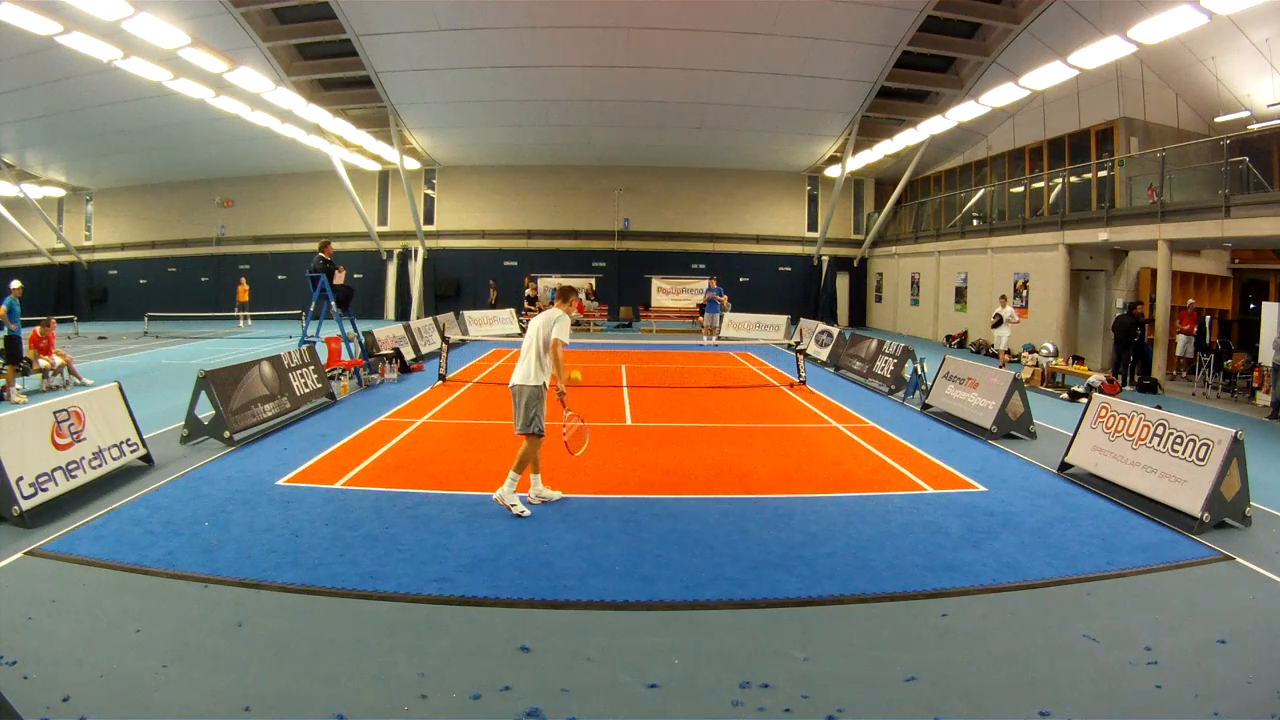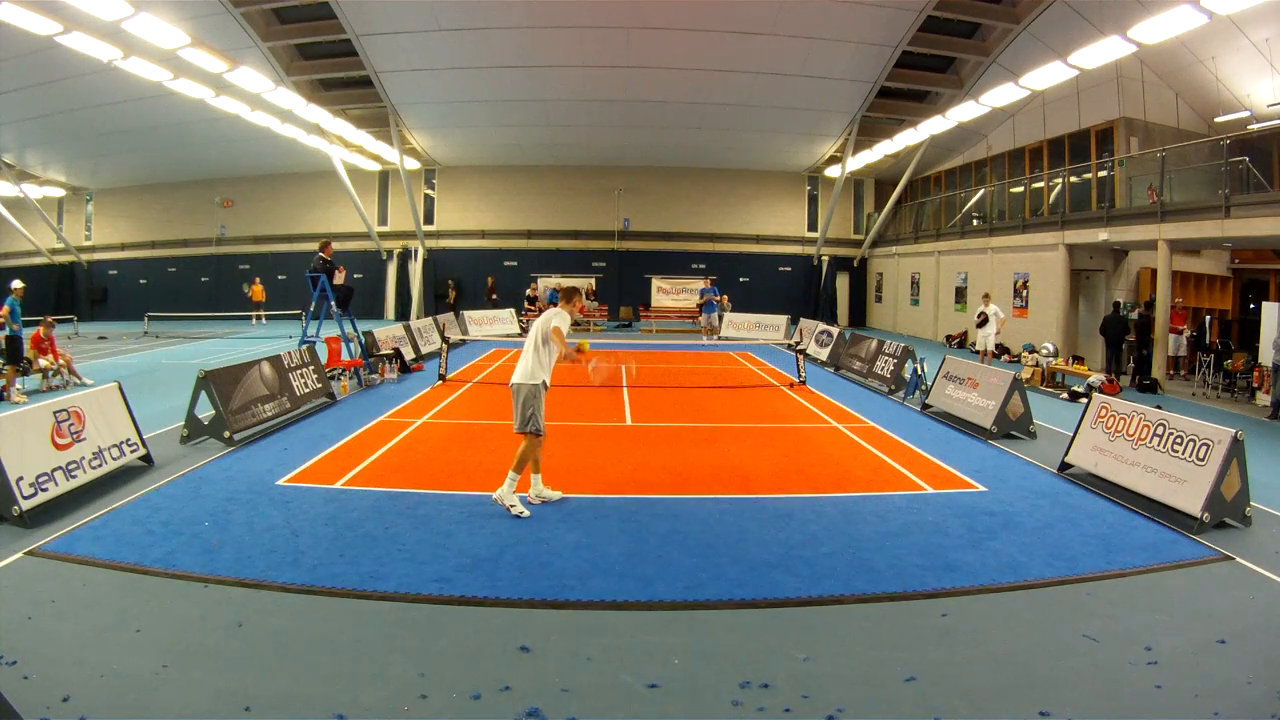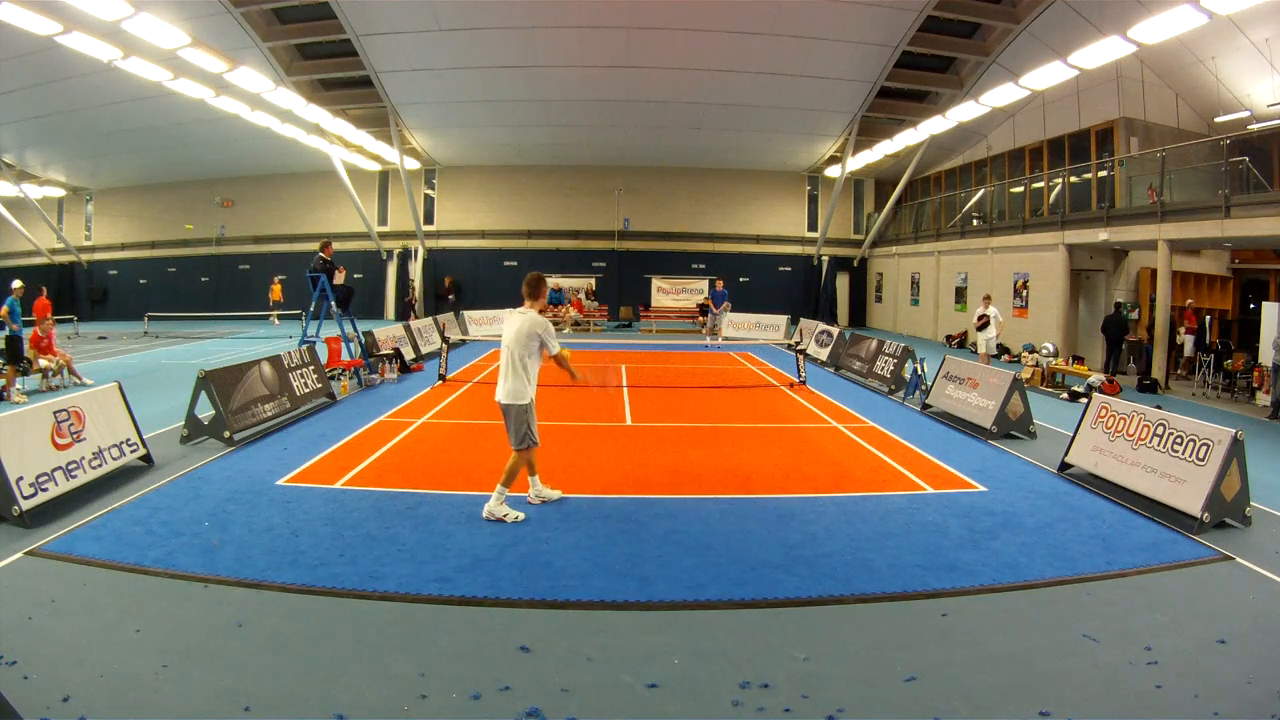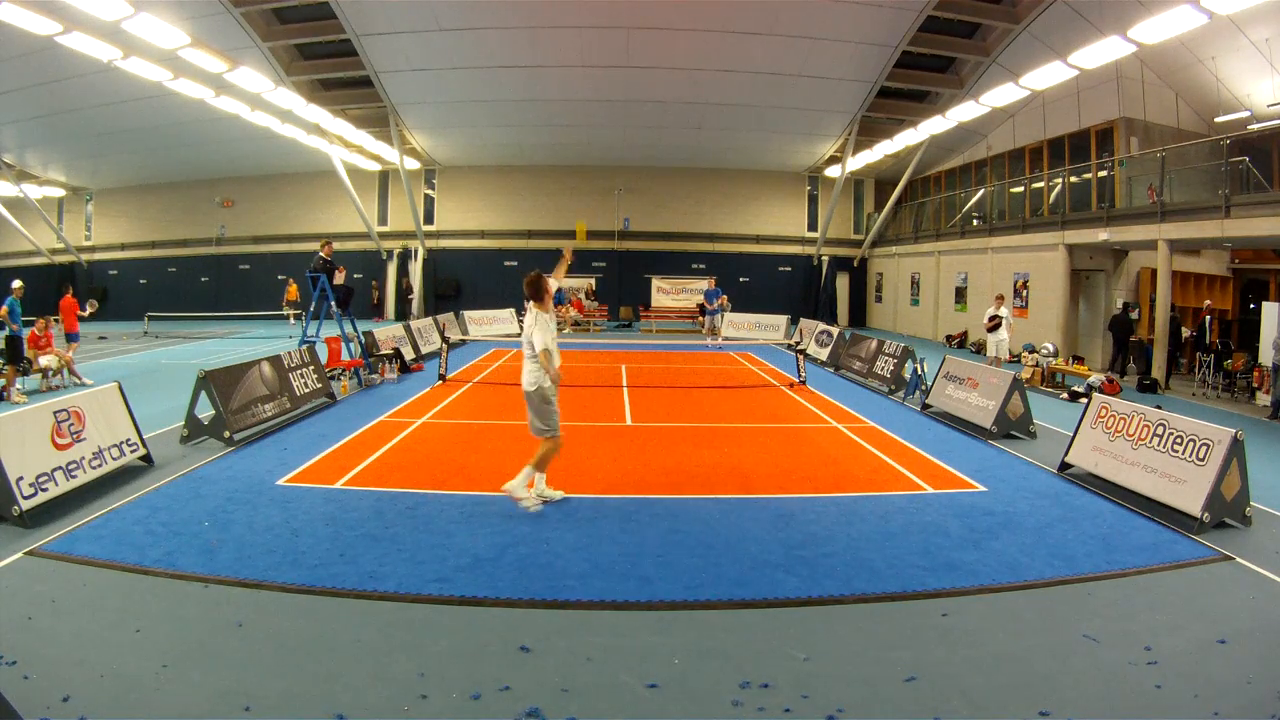
dt=1s
person 1, frame 1
left shoulder: (540, 317)
right shoulder: (562, 317)
right elbow: (555, 347)
left wrist: (556, 376)
right wrist: (560, 381)
left hip: (522, 380)
right hip: (532, 383)
left knee: (536, 437)
right knee: (534, 437)
left ankle: (537, 489)
right ankle: (507, 491)
person 1, frame 2
left shoulder: (548, 315)
right shoulder: (561, 314)
right elbow: (555, 332)
left wrist: (565, 353)
right wrist: (566, 349)
left hip: (528, 381)
right hip: (531, 382)
left knee: (538, 436)
right knee: (532, 436)
left ankle: (537, 489)
right ankle: (506, 491)
person 1, frame 3
left shoulder: (512, 317)
right shoulder: (541, 323)
right elbow: (558, 358)
left wrist: (544, 354)
right wrist: (573, 373)
left hip: (507, 392)
right hip: (519, 395)
left knee: (528, 443)
right knee: (522, 449)
left ankle: (536, 490)
right ankle: (495, 504)
person 1, frame 4
left shoulder: (539, 304)
right shoulder: (539, 323)
left elbow: (556, 278)
right elbow: (543, 354)
left wrist: (566, 259)
right wrist: (552, 372)
left hip: (543, 384)
right hip: (540, 386)
left knee: (549, 437)
right knee: (553, 441)
left ankle: (540, 487)
right ankle: (519, 484)
